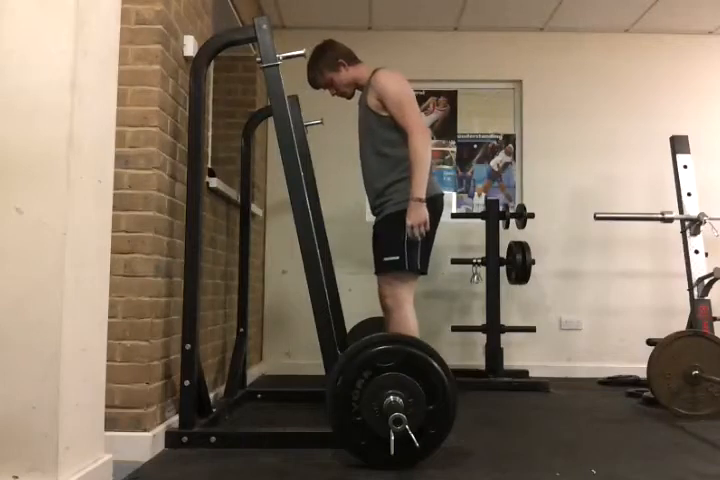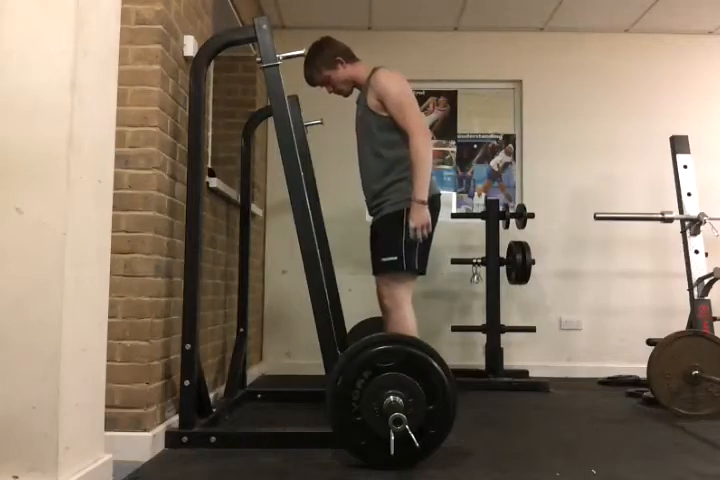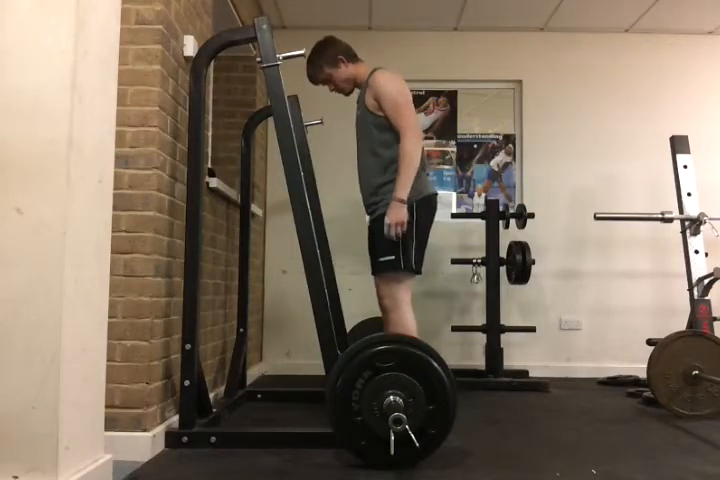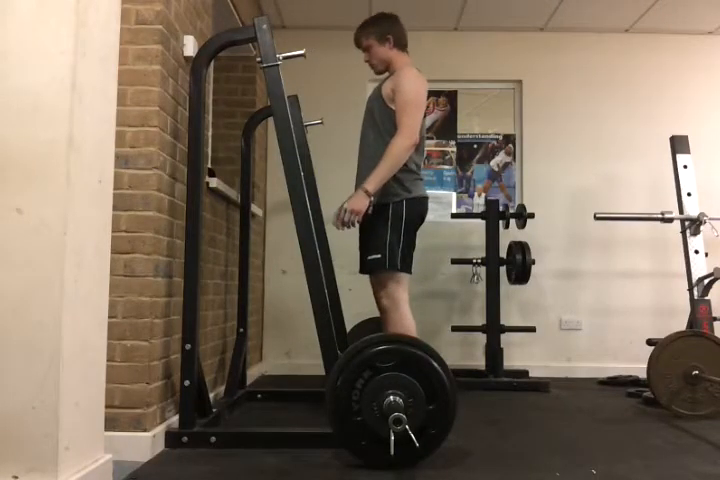
dt=0.7s
person 1, frame 1
left shoulder: (384, 80)
right shoulder: (368, 96)
left elbow: (419, 134)
left wrist: (417, 199)
left hip: (408, 204)
right hip: (392, 206)
left knee: (397, 295)
right knee: (390, 296)
person 1, frame 2
left shoulder: (383, 81)
right shoulder: (366, 95)
left elbow: (420, 135)
left wrist: (419, 201)
left hip: (406, 204)
right hip: (389, 207)
left knee: (395, 295)
right knee: (389, 296)
person 1, frame 3
left shoulder: (382, 81)
right shoulder: (366, 94)
left elbow: (412, 135)
left wrist: (399, 200)
left hip: (405, 204)
right hip: (386, 207)
left knee: (395, 296)
right knee: (388, 296)
person 1, frame 4
left shoulder: (408, 77)
right shoulder: (392, 84)
left elbow: (407, 138)
left wrist: (364, 191)
right wrist: (359, 197)
left hip: (396, 201)
right hip: (384, 202)
left knee: (392, 295)
right knee: (386, 296)
